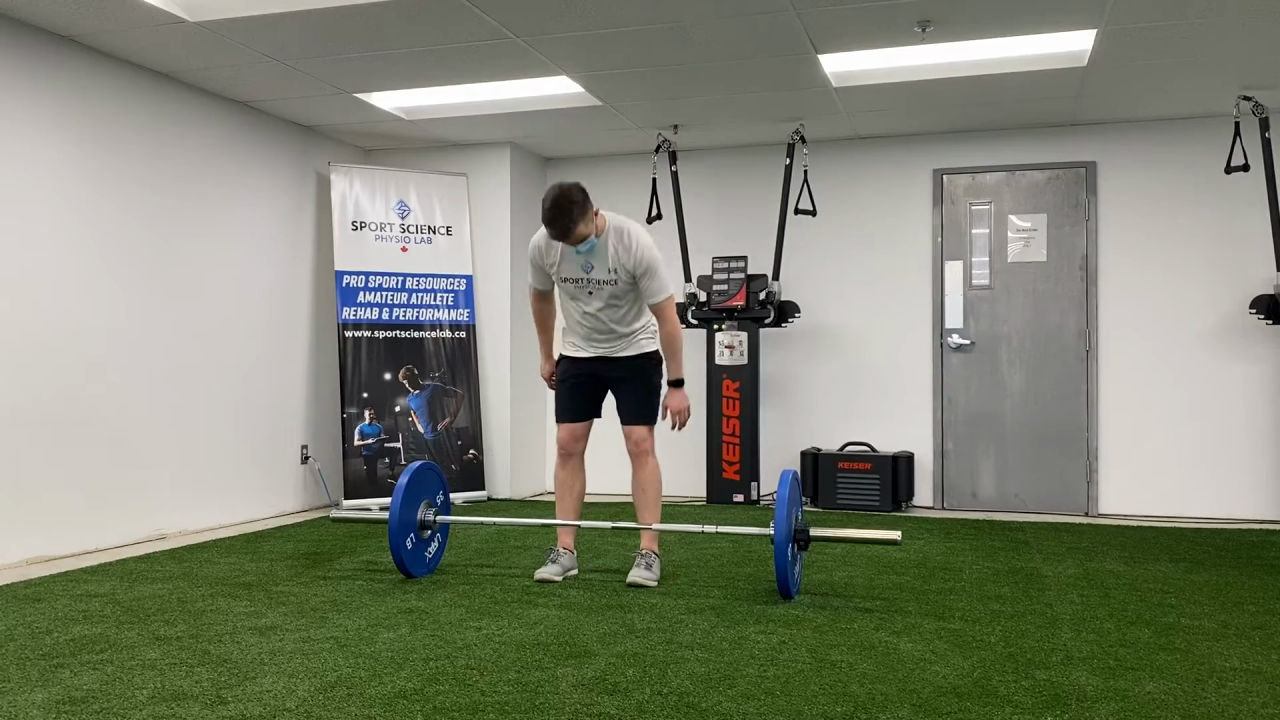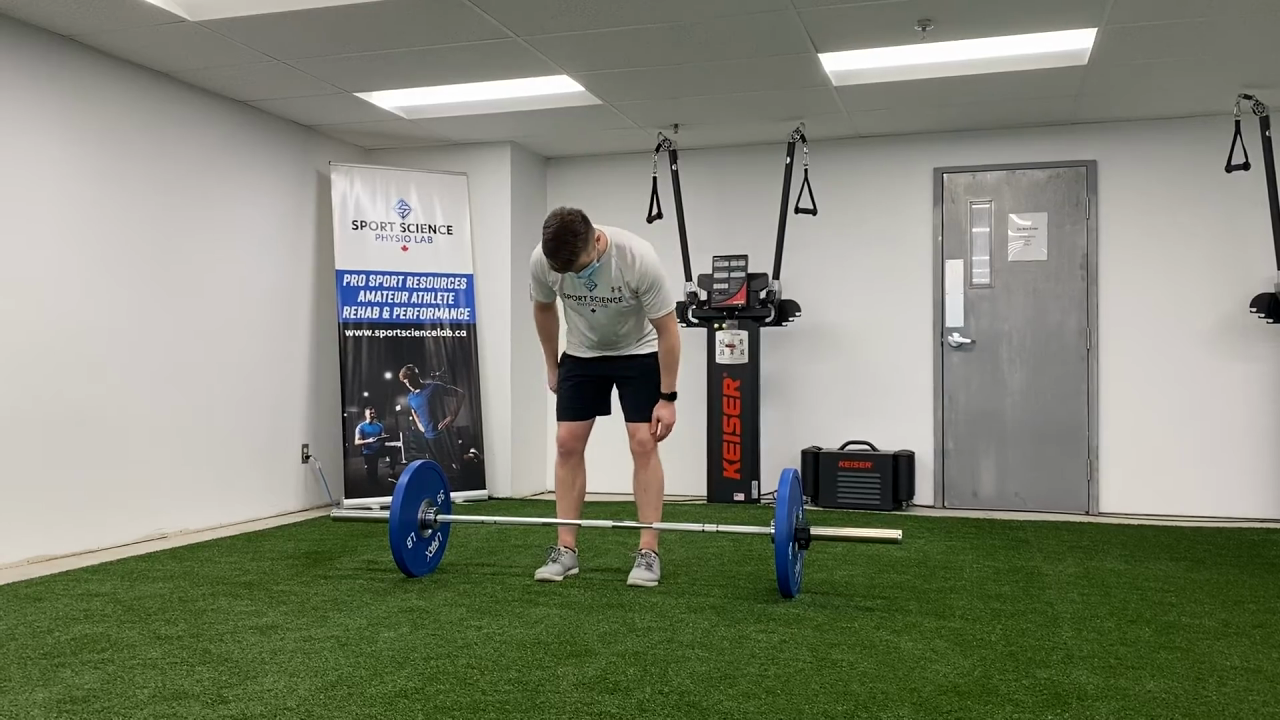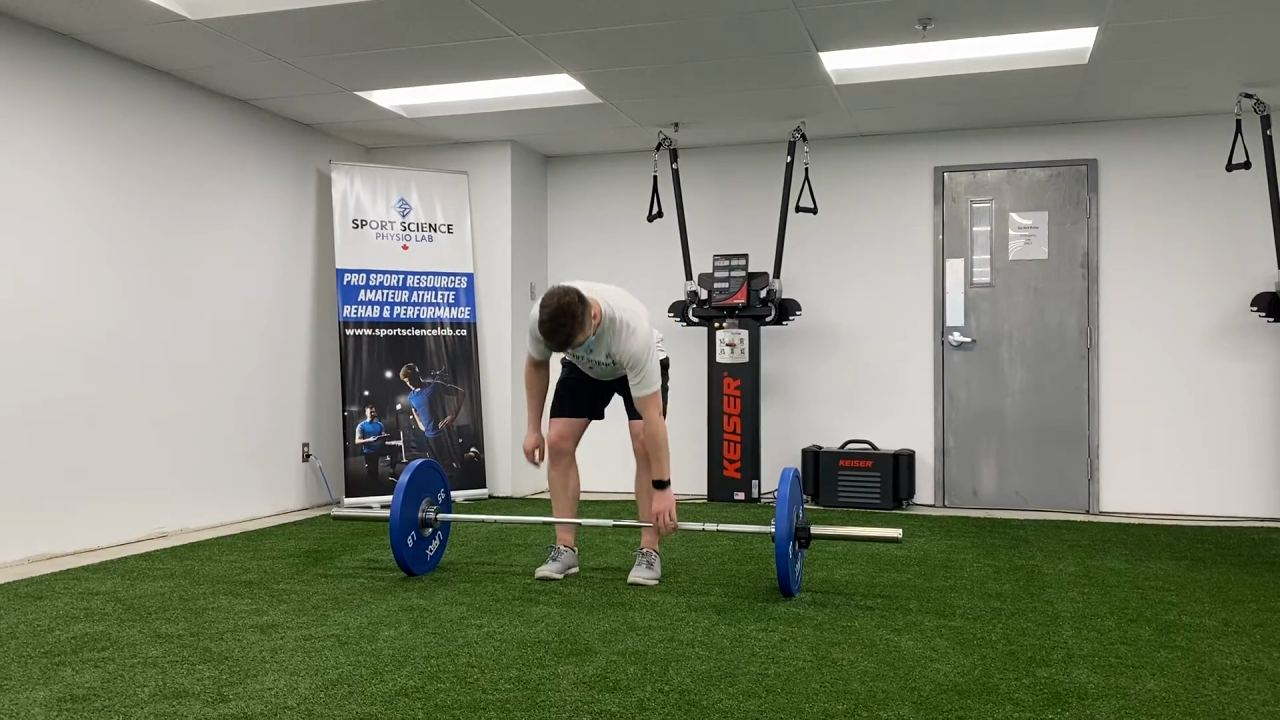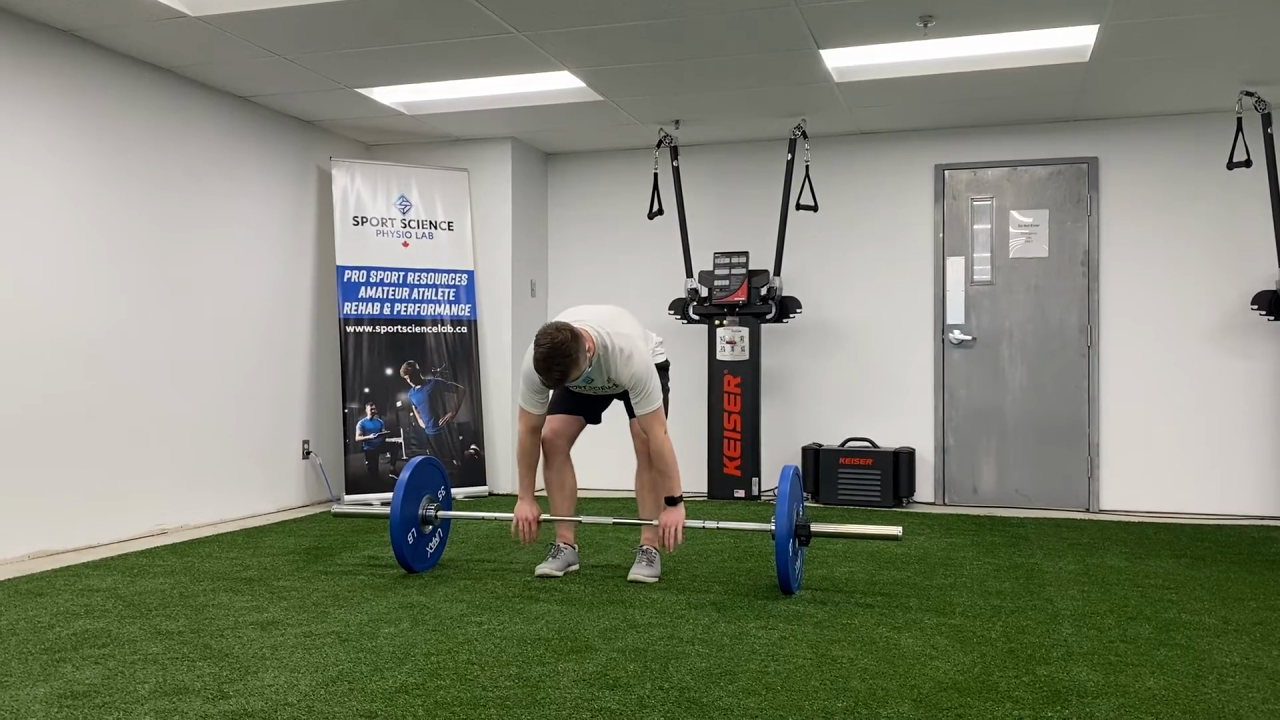
dt=0.5s
person 1, frame 1
left shoulder: (635, 243)
right shoulder: (541, 245)
left elbow: (666, 317)
right elbow: (541, 297)
left wrist: (676, 383)
right wrist: (546, 355)
left hip: (635, 354)
right hip: (577, 355)
left knee: (640, 445)
right knee: (568, 445)
left ankle: (648, 552)
right ankle: (565, 550)
person 1, frame 2
left shoulder: (638, 258)
right shoulder: (542, 261)
left elbow: (667, 330)
right elbow: (544, 308)
left wrist: (667, 398)
right wrist: (552, 365)
left hip: (638, 354)
right hip: (582, 355)
left knee: (644, 444)
right knee: (567, 444)
left ankle: (648, 552)
right ankle: (565, 549)
person 1, frame 3
left shoulder: (631, 331)
right shoulder: (542, 319)
left elbow: (652, 416)
right elbow: (537, 365)
left wrist: (662, 488)
right wrist: (533, 428)
left hip: (641, 364)
right hip: (582, 369)
left knee: (643, 440)
right knee: (559, 442)
left ankle: (649, 552)
right ankle: (565, 548)
person 1, frame 4
left shoulder: (630, 355)
right shoulder: (539, 359)
left elbow: (658, 434)
right elbow: (529, 430)
left wrist: (674, 503)
right wrist: (525, 498)
left hip: (649, 364)
right hip: (583, 373)
left knee: (644, 440)
right knee: (552, 439)
left ankle: (649, 549)
right ankle: (565, 546)
